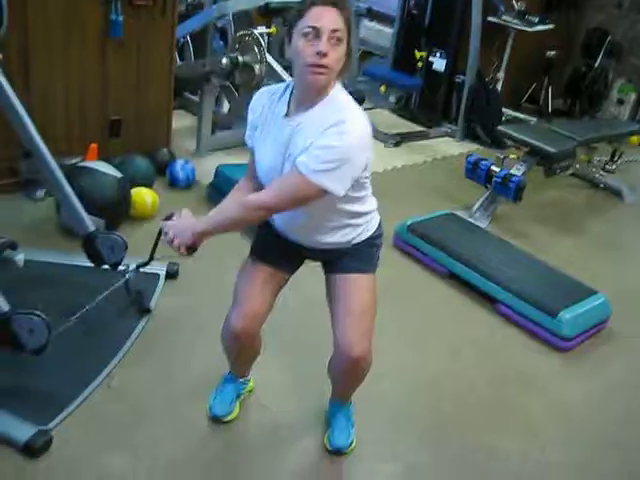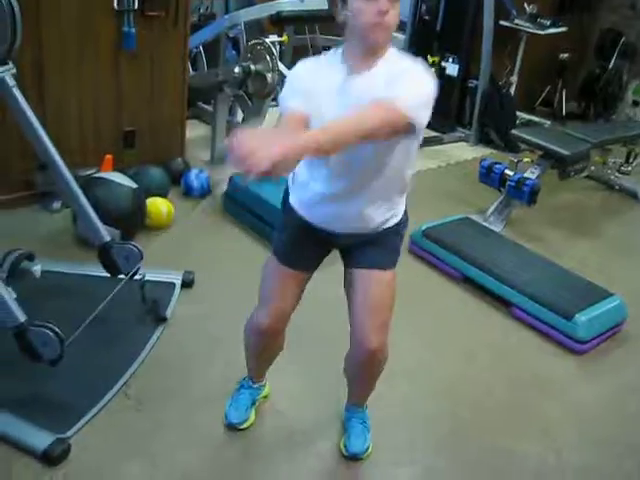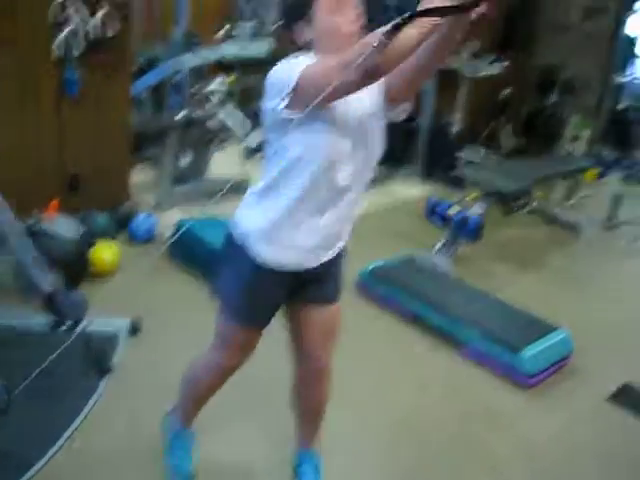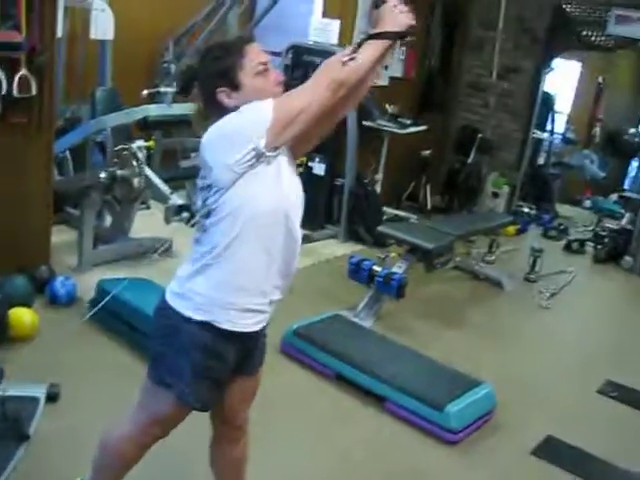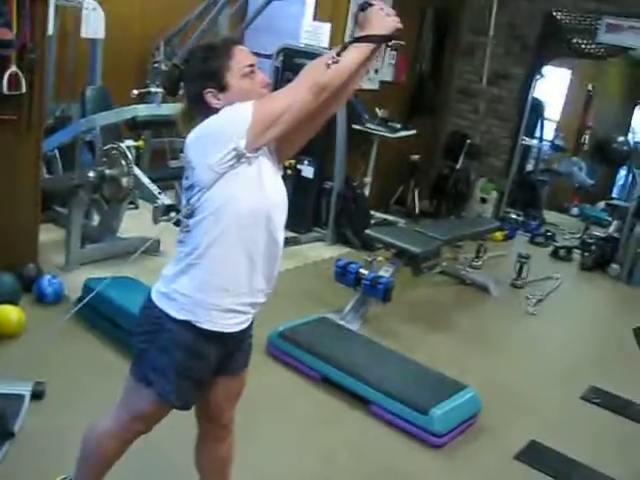
dt=0.3s
person 1, frame 1
left shoulder: (347, 129)
right shoulder: (265, 101)
left elbow: (269, 202)
right elbow: (254, 180)
left wrist: (198, 227)
right wrist: (203, 223)
left hip: (349, 239)
right hip: (285, 229)
left knee: (355, 352)
right knee: (239, 326)
left ankle: (340, 405)
right ankle: (239, 377)
person 1, frame 2
left shoulder: (414, 77)
right shoulder: (309, 73)
left elbow: (368, 126)
right elbow: (290, 130)
left wrist: (286, 148)
right wrist: (265, 147)
left hip: (377, 225)
right hip: (308, 214)
left knee: (370, 344)
right knee: (267, 321)
left ankle: (357, 410)
right ankle: (252, 384)
person 1, frame 3
left shoulder: (375, 88)
right shoulder: (289, 76)
left elbow: (417, 70)
right elbow: (363, 67)
left hip: (321, 255)
right hip: (263, 250)
left knee: (315, 366)
right knee: (225, 359)
right ankle: (179, 425)
person 1, frame 4
left shoulder: (275, 144)
right shoulder: (231, 135)
left elbow: (340, 99)
right elbow: (330, 85)
left wrist: (386, 38)
left hip: (246, 323)
right hip: (201, 322)
left knee: (233, 425)
right knee: (151, 425)
person 1, frame 5
left shoulder: (260, 146)
right shoulder: (214, 135)
left elbow: (325, 102)
right elbow: (313, 89)
left wrist: (371, 42)
left hip: (233, 323)
right hip: (185, 321)
left knee: (218, 423)
right knee: (133, 420)
